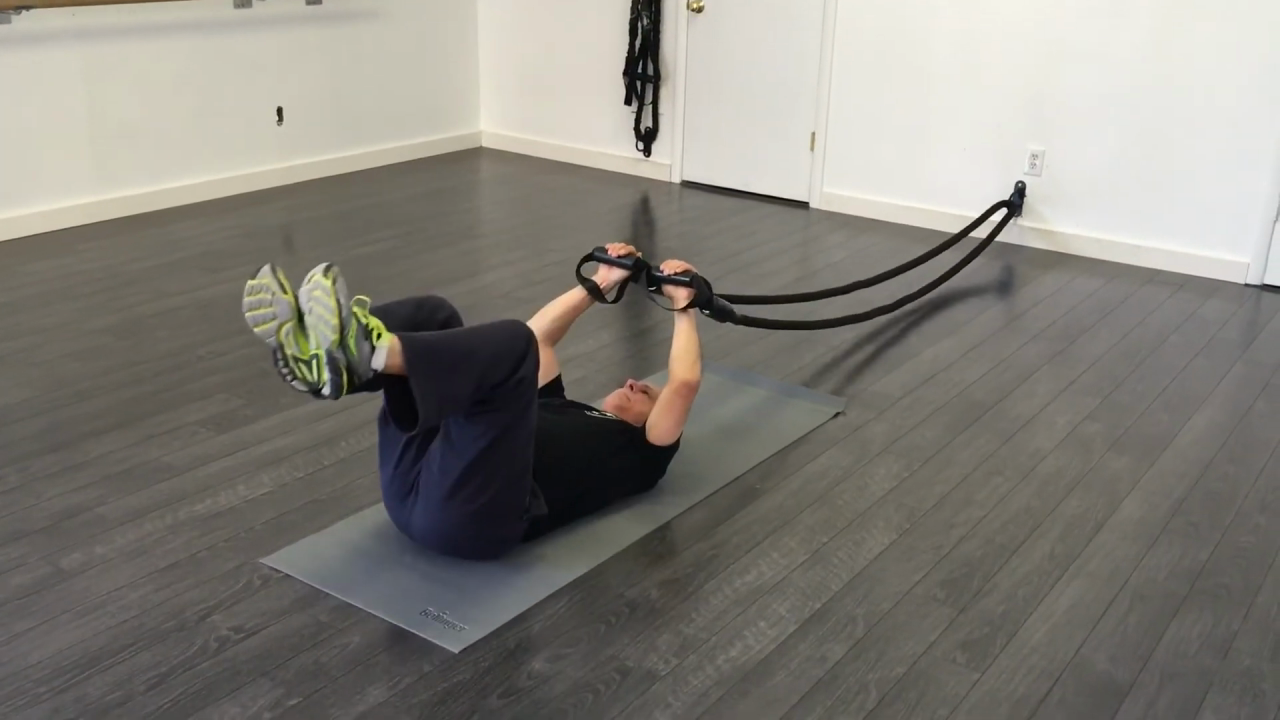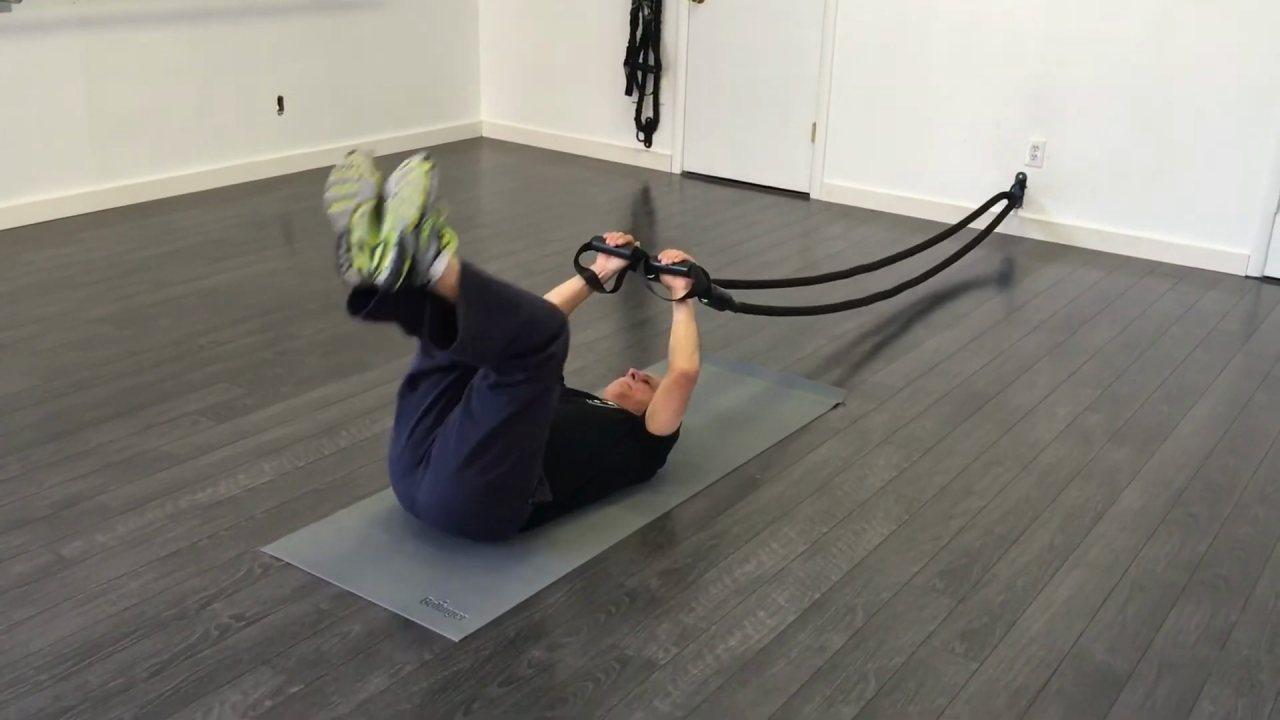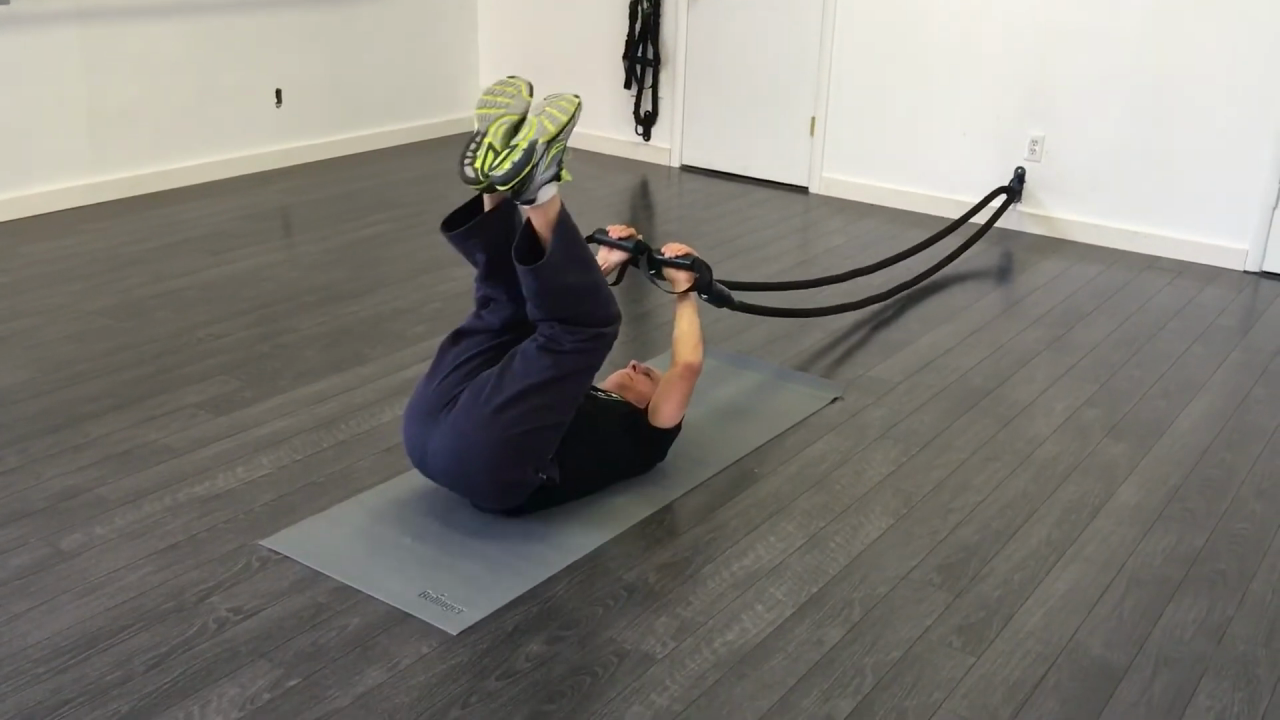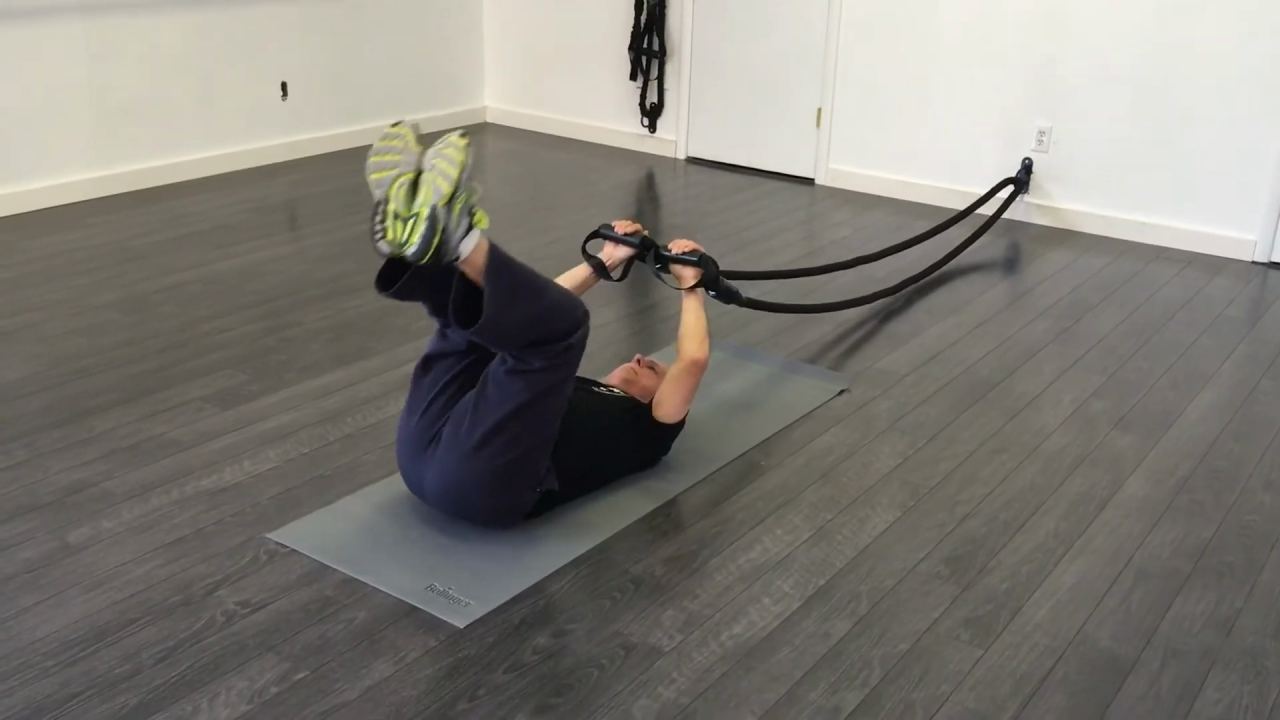
dt=0.5s
person 1, frame 1
left shoulder: (640, 456)
right shoulder: (561, 409)
left elbow: (684, 383)
right elbow: (537, 336)
left wrist: (683, 308)
right wrist: (596, 286)
left hip: (472, 515)
right hip: (412, 488)
left knee: (509, 346)
right knee: (428, 318)
left ankle: (362, 353)
right ankle: (322, 354)
person 1, frame 2
left shoulder: (640, 445)
right shoulder: (568, 404)
left elbow: (684, 372)
right elbow: (519, 322)
left wrist: (681, 300)
right wrist: (599, 273)
left hip: (476, 496)
right hip: (419, 468)
left knee: (539, 330)
left ankle: (425, 258)
right ankle: (391, 265)
person 1, frame 3
left shoulder: (641, 435)
right shoulder: (577, 395)
left elbow: (687, 365)
right elbow: (555, 299)
left wrist: (683, 291)
right wrist: (599, 266)
left hip: (489, 457)
right hip: (433, 430)
left knee: (590, 317)
right knee: (514, 297)
left ankle: (537, 192)
right ankle: (499, 191)
person 1, frame 4
left shoulder: (646, 429)
right shoulder: (583, 390)
left elbow: (693, 360)
right elbow: (539, 301)
left wrist: (690, 287)
right wrist: (602, 262)
left hip: (487, 480)
left knee: (559, 319)
right knee: (479, 303)
left ankle: (454, 235)
right ankle: (417, 231)
